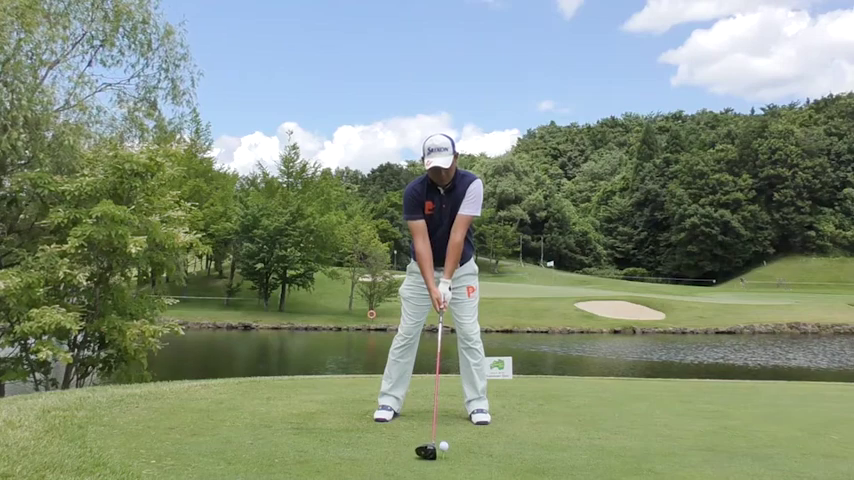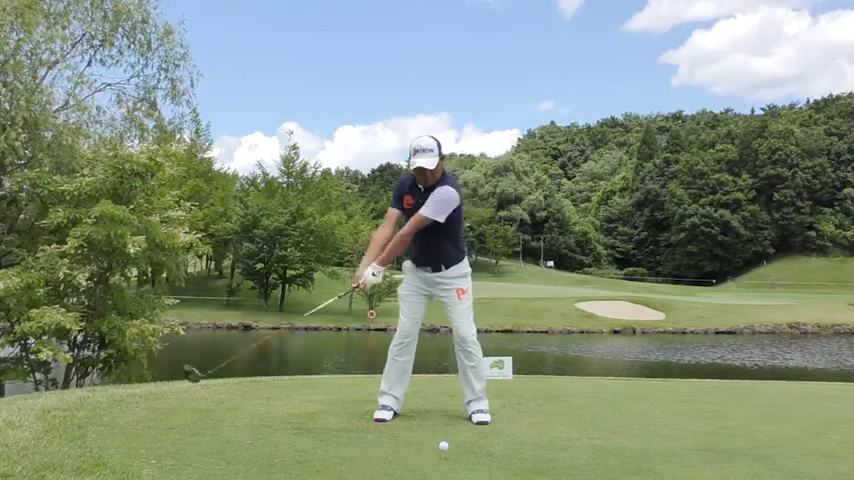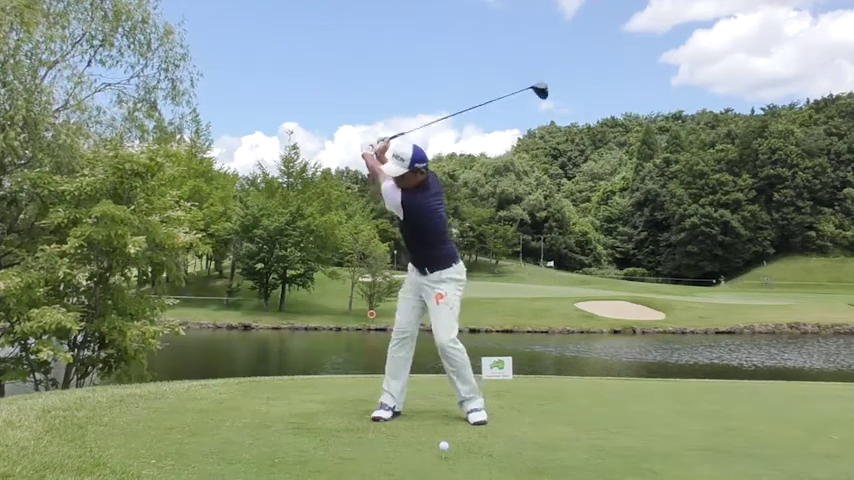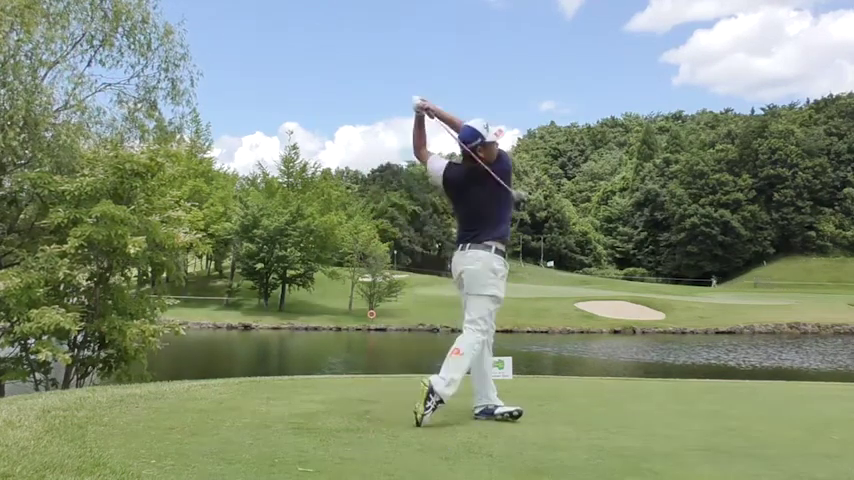
dt=0.7s
person 1, frame 1
left shoulder: (471, 184)
right shoulder: (414, 191)
left elbow: (457, 235)
right elbow: (421, 241)
left wrist: (446, 281)
right wrist: (431, 286)
left hip: (461, 270)
right hip: (421, 270)
left knee: (469, 334)
right knee: (406, 333)
left ankle: (477, 403)
right ankle: (389, 401)
person 1, frame 2
left shoulder: (447, 191)
right shoulder: (404, 185)
left elbow: (409, 232)
right elbow: (387, 226)
left wrist: (379, 266)
right wrist: (366, 263)
left hip: (452, 273)
right hip: (417, 271)
left knee: (465, 336)
right knee: (404, 335)
left ankle: (477, 403)
right ankle: (389, 401)
person 1, frame 3
left shoulder: (403, 199)
right shoulder: (430, 180)
left elbow: (377, 173)
right elbow: (387, 173)
left wrist: (370, 156)
right wrist: (381, 154)
left hip: (444, 275)
right hip: (418, 273)
left knee: (445, 340)
right knee: (402, 333)
left ankle: (472, 402)
right ankle: (391, 401)
person 1, frame 4
left shoulder: (451, 174)
right shoulder: (502, 165)
left elbow: (420, 152)
right elbow: (478, 138)
left wrist: (420, 116)
right wrist: (439, 113)
left hip: (465, 256)
right hip: (487, 258)
left knee: (481, 331)
right knee: (476, 330)
left ankle: (486, 402)
right ankle: (439, 387)
